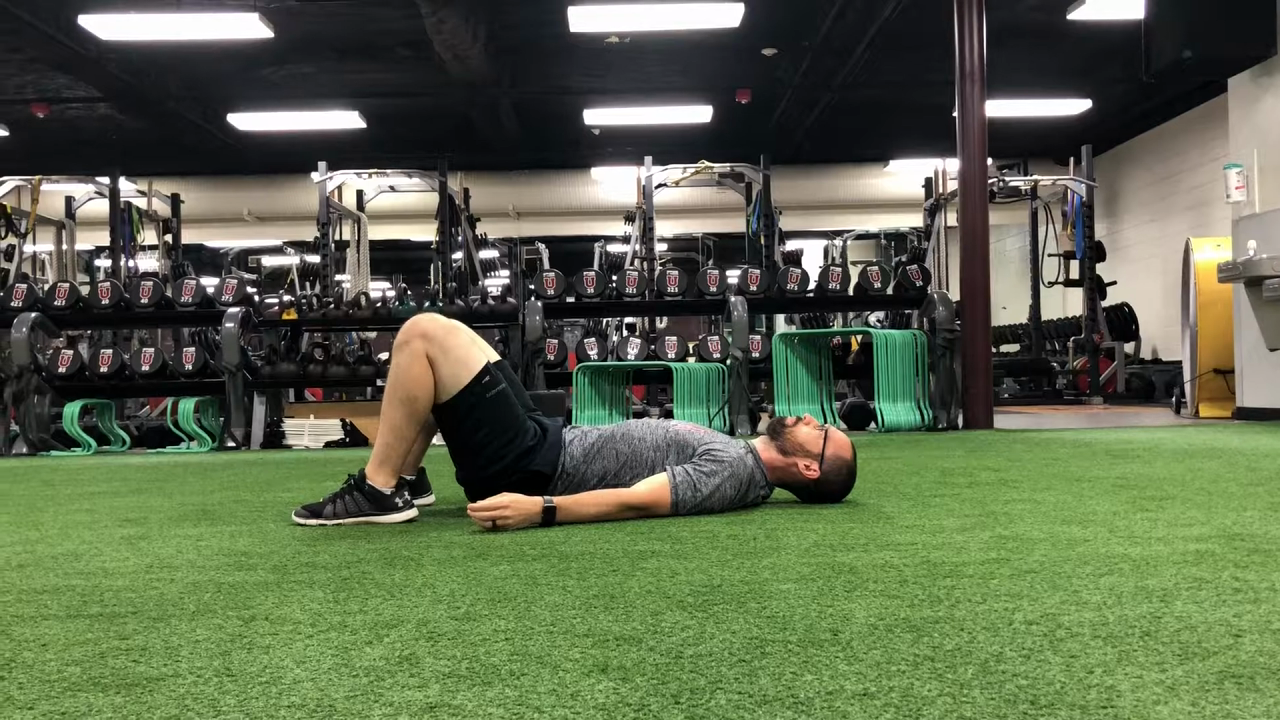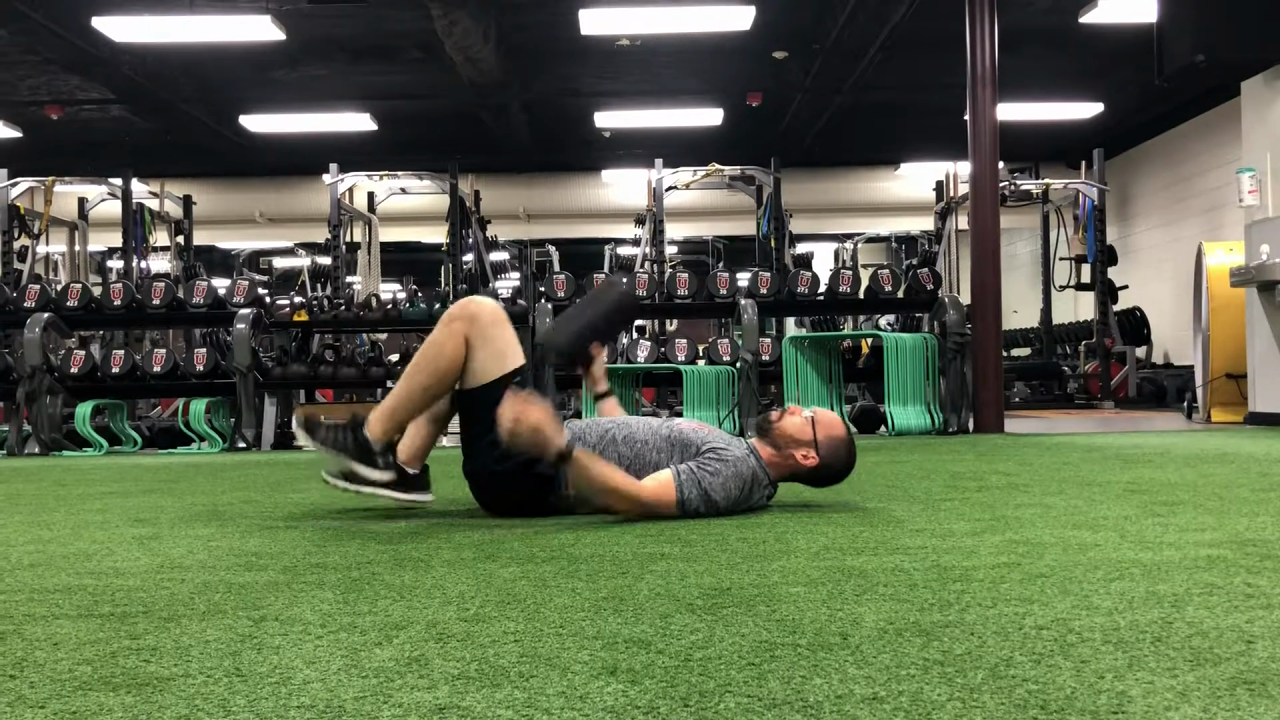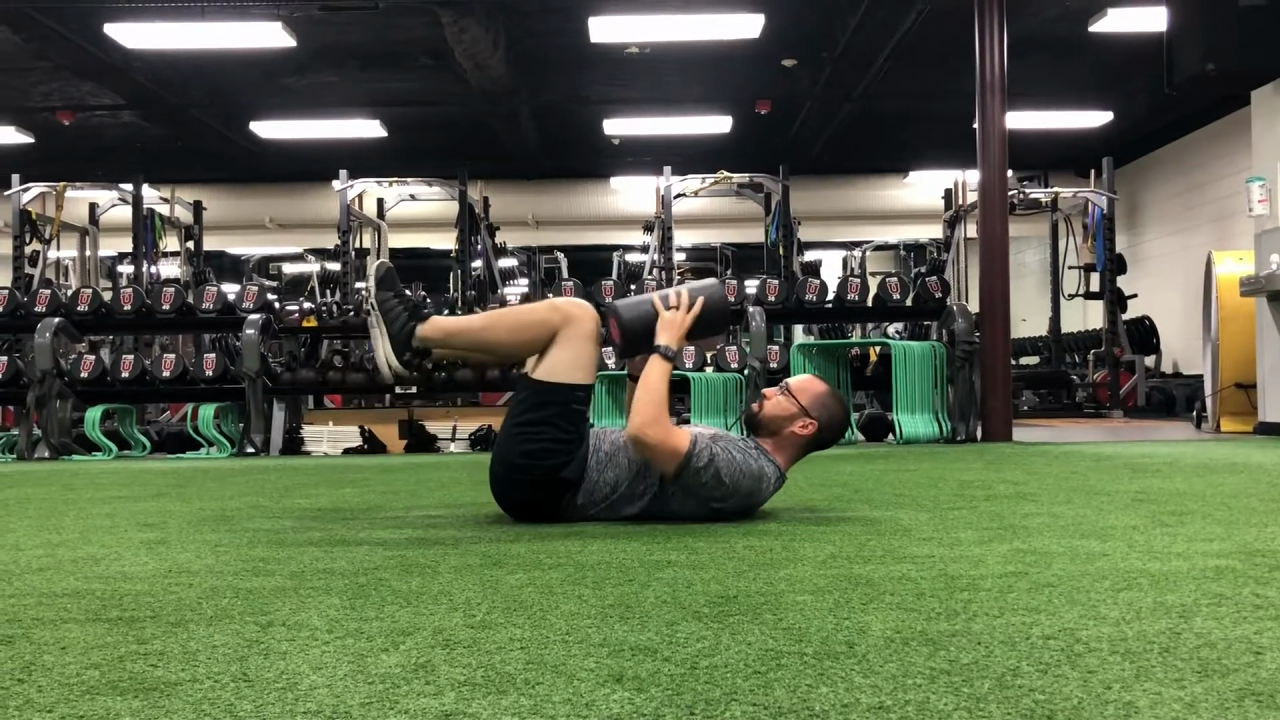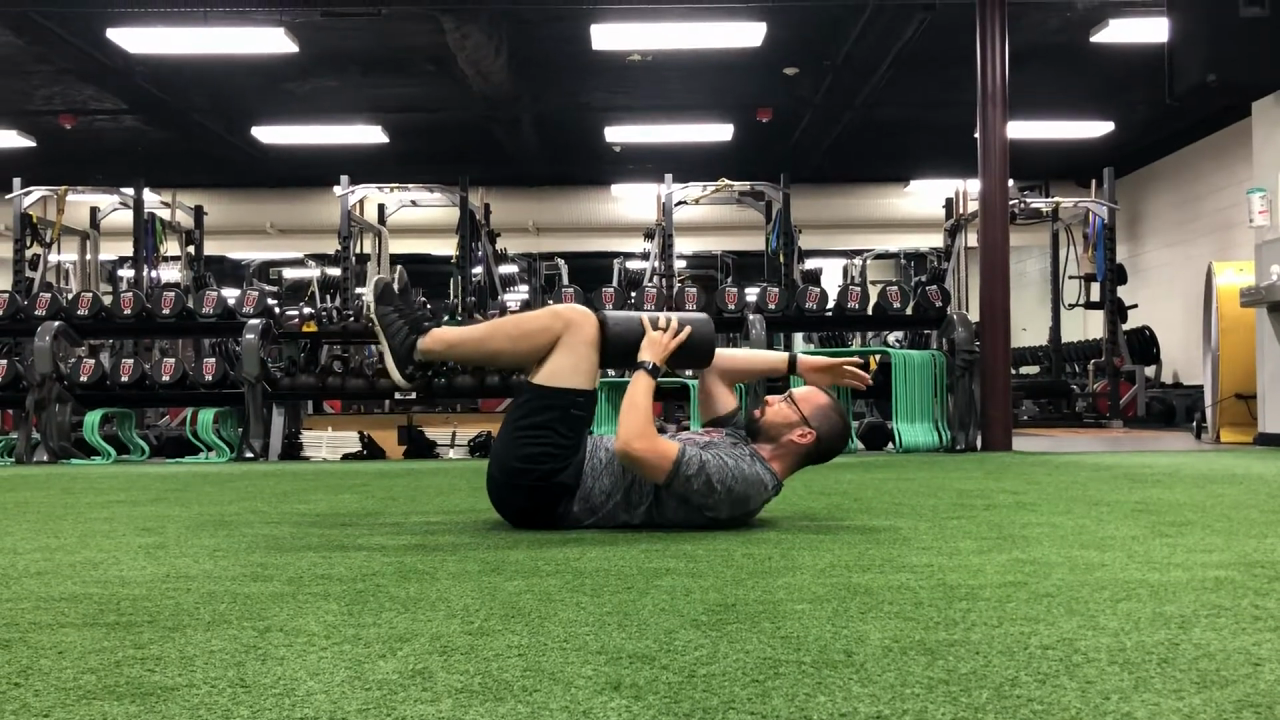
dt=0.7s
person 1, frame 1
left shoulder: (734, 471)
right shoulder: (735, 456)
left elbow: (634, 501)
left wrist: (537, 507)
left hip: (527, 468)
right hip: (551, 440)
left knee: (423, 333)
right knee: (442, 334)
left ankle: (379, 491)
right ankle: (405, 477)
person 1, frame 2
left shoulder: (736, 474)
right shoulder: (735, 457)
left elbow: (632, 497)
left wrist: (557, 443)
right wrist: (599, 387)
left hip: (525, 475)
right hip: (543, 465)
left knee: (473, 314)
right knee: (470, 344)
left ankle: (372, 438)
right ankle: (403, 467)
person 1, frame 3
left shoulder: (745, 474)
right shoulder: (744, 457)
left elbow: (645, 433)
right elbow: (653, 433)
left wrist: (666, 346)
right wrist: (643, 364)
left hip: (540, 477)
right hip: (551, 476)
left knee: (574, 315)
right knee: (548, 333)
left ankle: (414, 334)
right ankle: (415, 348)
person 1, frame 4
left shoulder: (738, 479)
right shoulder: (740, 450)
left elbow: (632, 445)
right elbow: (713, 365)
left wrist: (648, 362)
right wrist: (798, 362)
left hip: (539, 484)
right hip: (548, 479)
left knee: (575, 320)
right knee: (574, 337)
left ankle: (417, 349)
right ankle: (430, 338)
